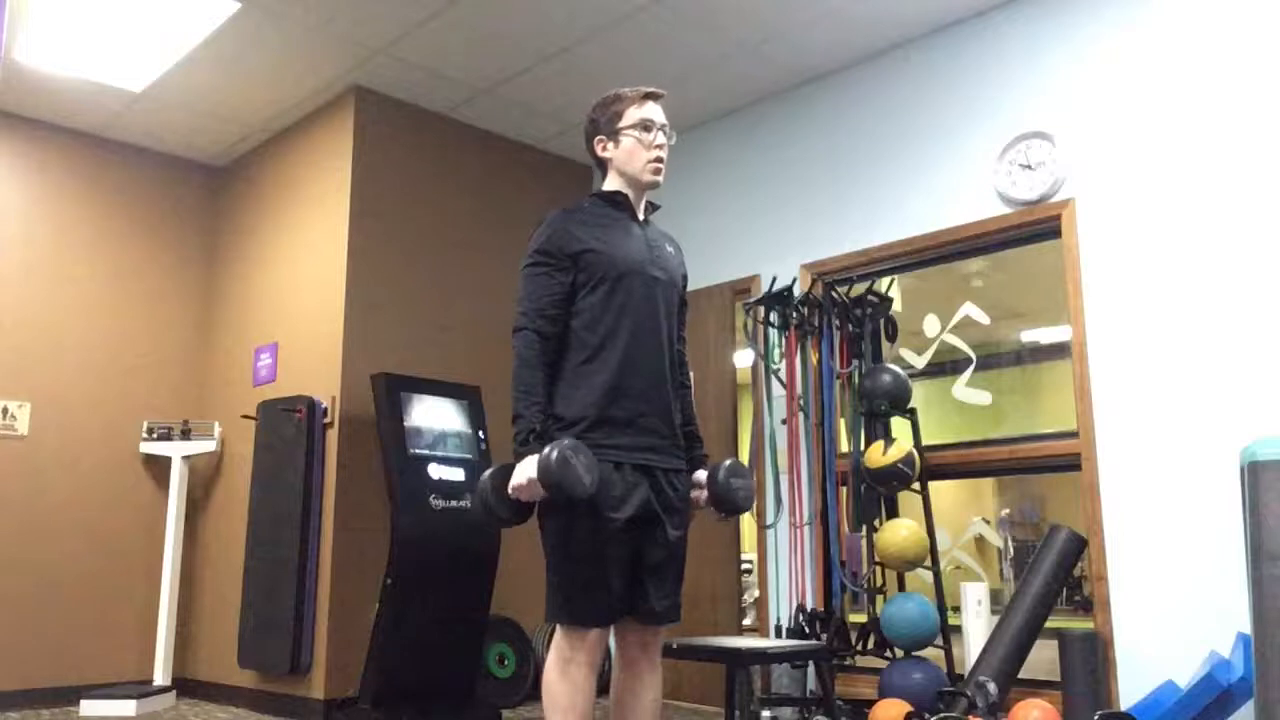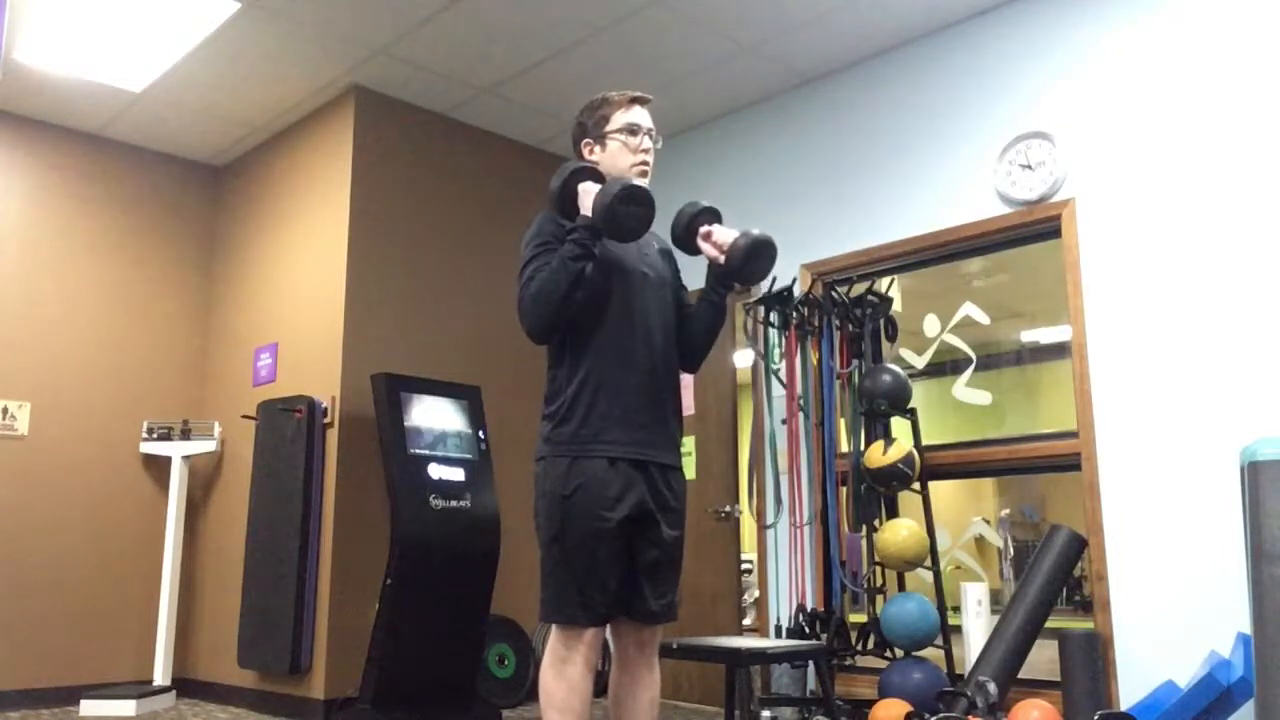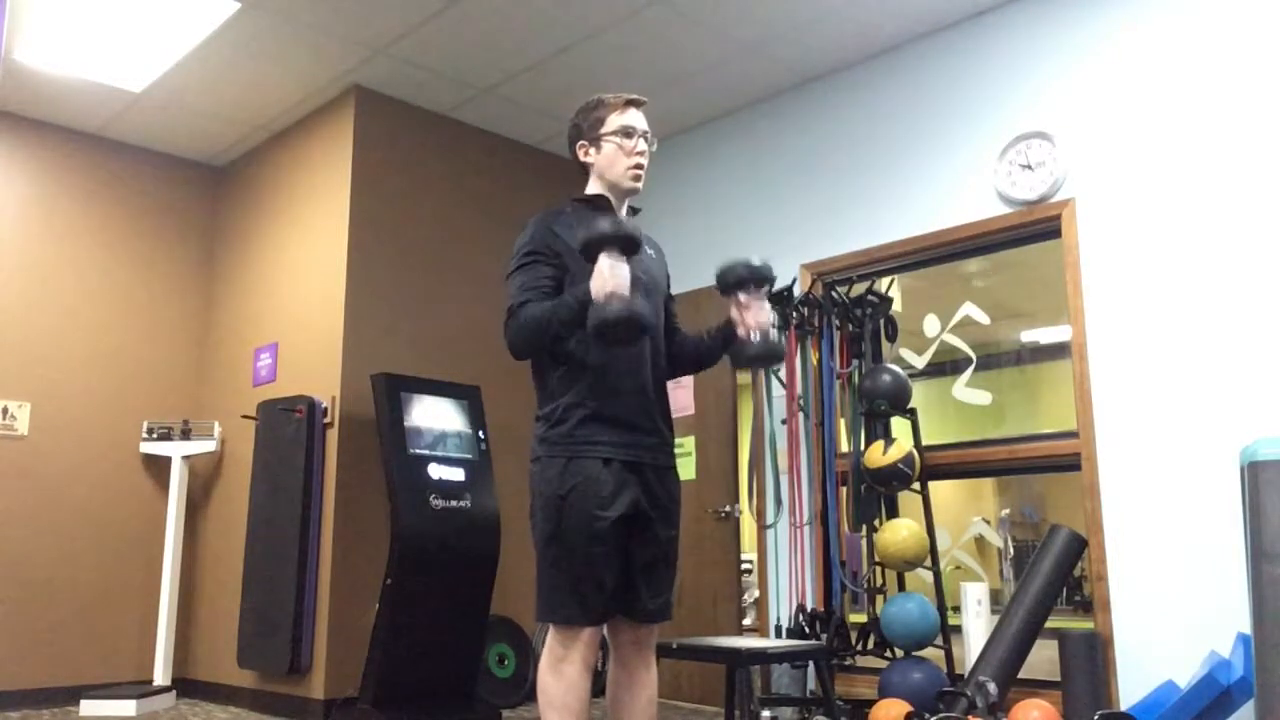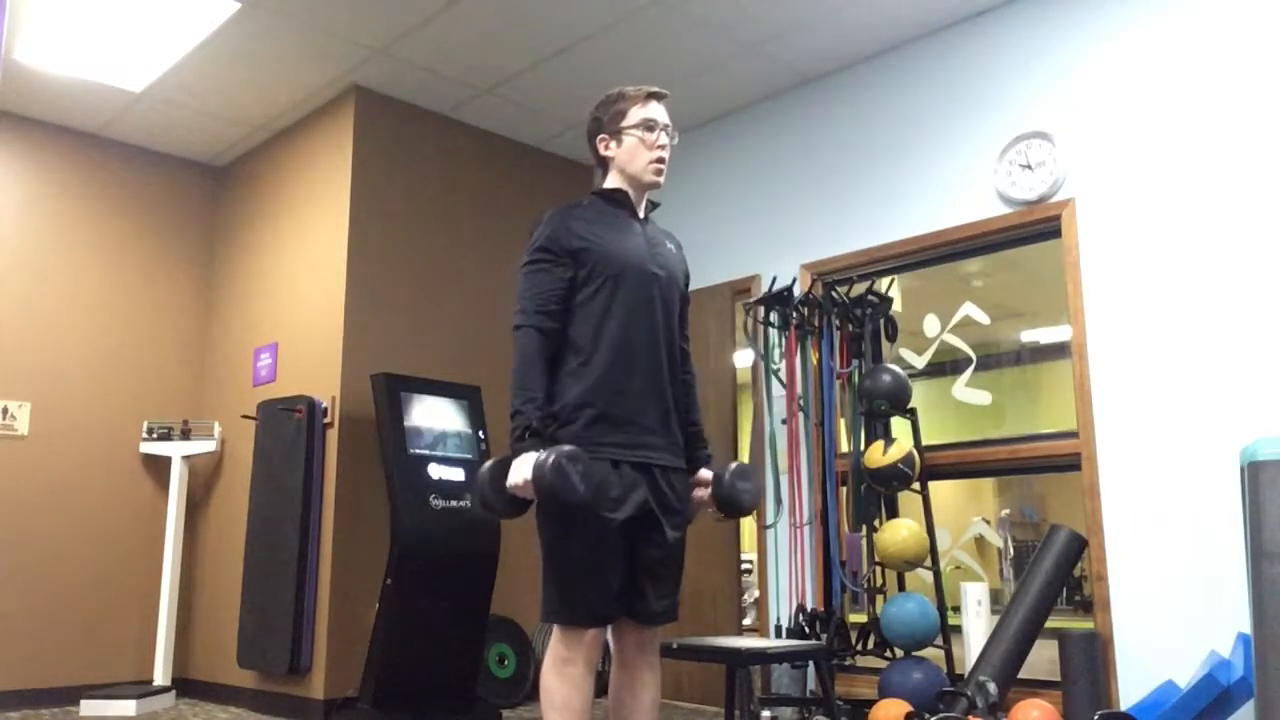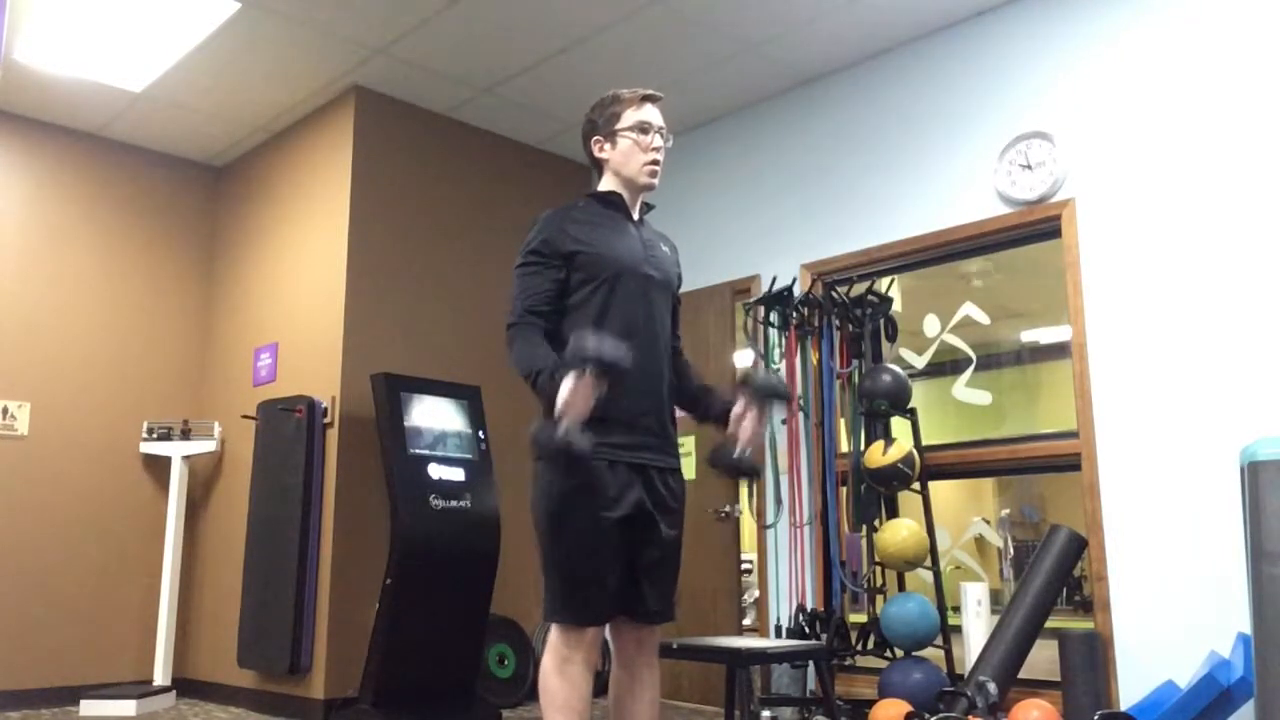
dt=1s
person 1, frame 1
left shoulder: (667, 248)
right shoulder: (568, 229)
right elbow: (531, 339)
left wrist: (696, 457)
right wrist: (530, 441)
left hip: (659, 466)
right hip: (588, 465)
left knee: (646, 633)
right knee: (581, 631)
person 1, frame 2
left shoulder: (657, 247)
right shoulder: (560, 225)
left elbow: (689, 352)
right elbow: (537, 317)
left wrist: (720, 276)
right wrist: (587, 232)
left hip: (657, 461)
right hip: (584, 457)
left knee: (642, 633)
right knee: (578, 631)
person 1, frame 3
left shoulder: (649, 249)
right shoulder: (553, 230)
right elbow: (520, 329)
left wrist: (728, 333)
right wrist: (587, 296)
left hip: (650, 462)
right hip: (579, 457)
left knee: (639, 632)
right knee: (575, 630)
person 1, frame 4
left shoulder: (669, 247)
right shoulder: (568, 227)
right elbow: (533, 338)
left wrist: (699, 457)
right wrist: (528, 442)
left hip: (661, 466)
right hip: (587, 460)
left knee: (643, 634)
right knee: (579, 631)
person 1, frame 5
left shoulder: (662, 248)
right shoulder: (563, 228)
right elbow: (521, 331)
left wrist: (723, 410)
right wrist: (554, 382)
left hip: (655, 464)
right hip: (587, 459)
left knee: (643, 631)
right knee: (578, 627)
